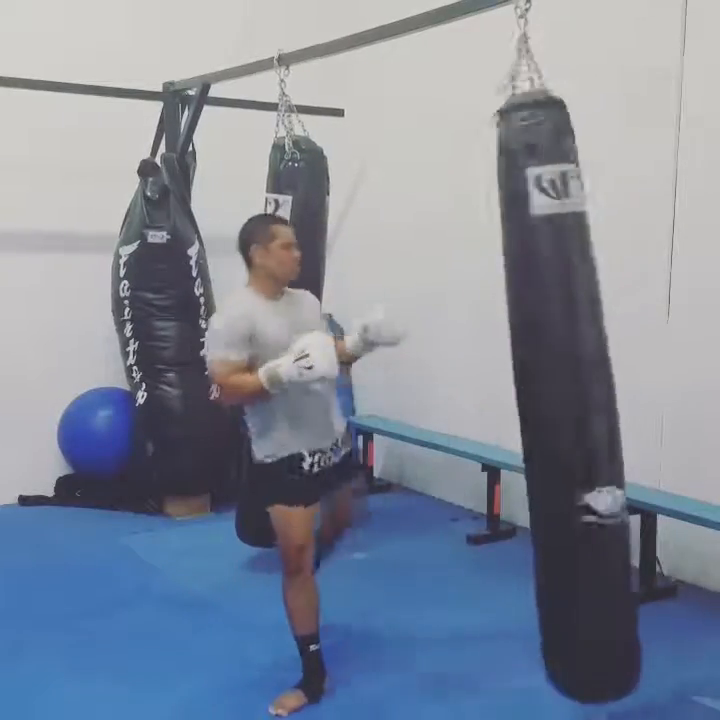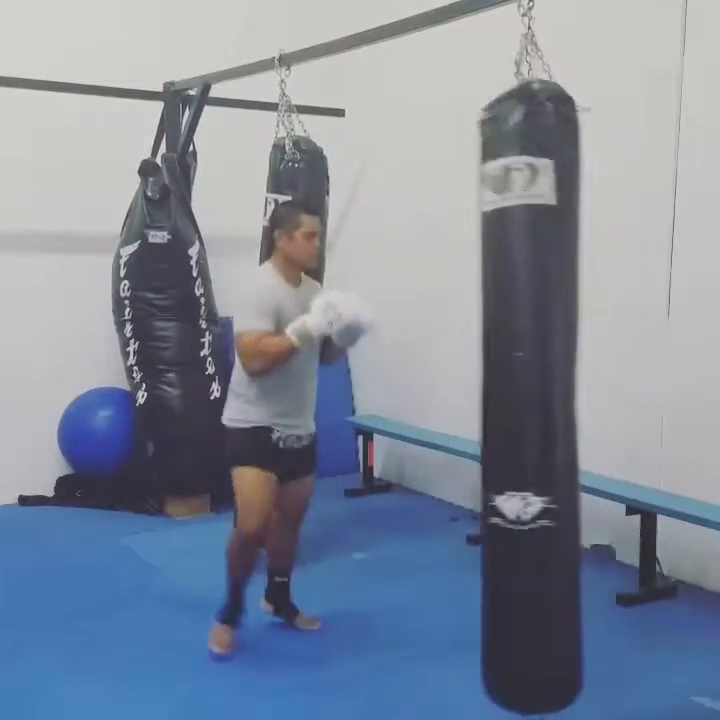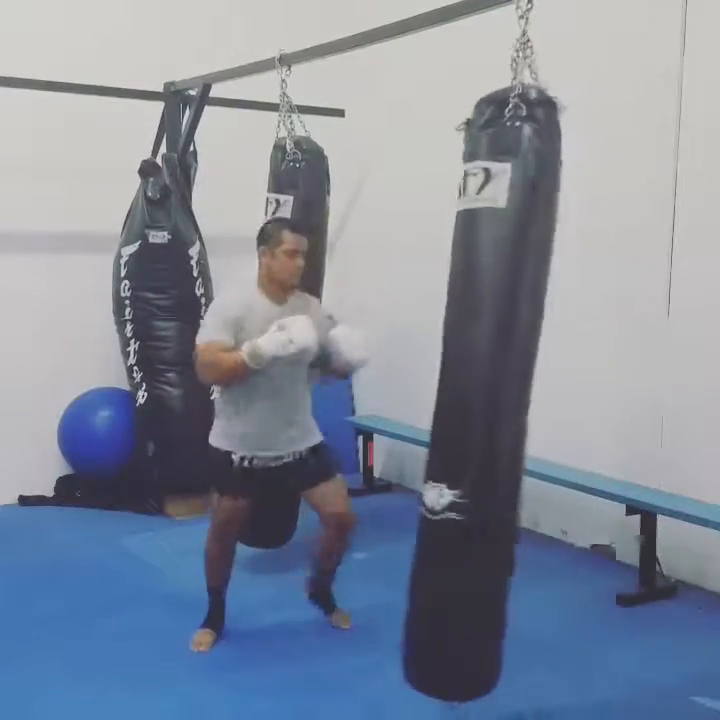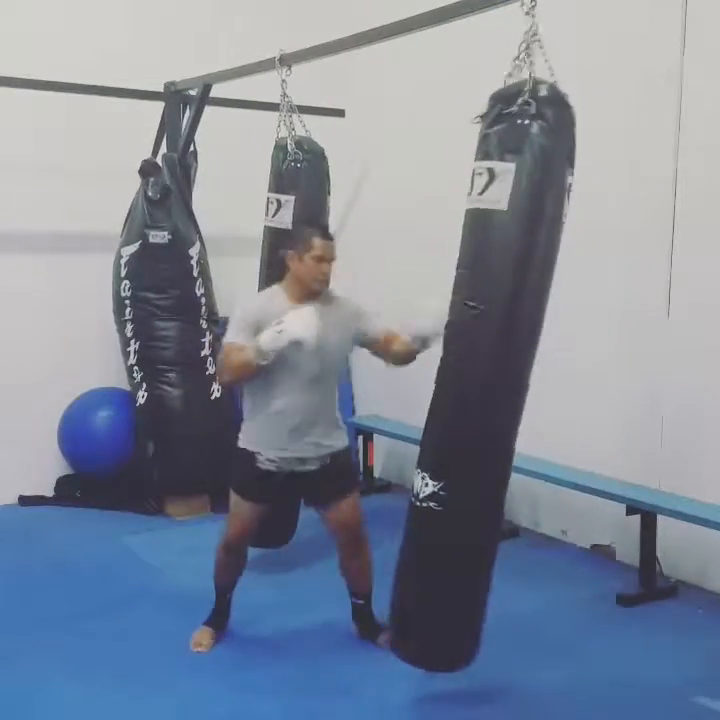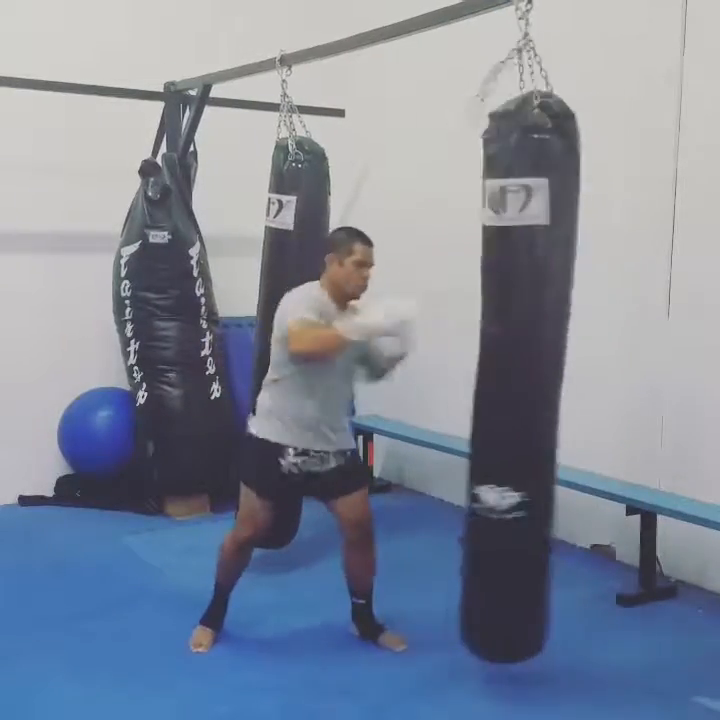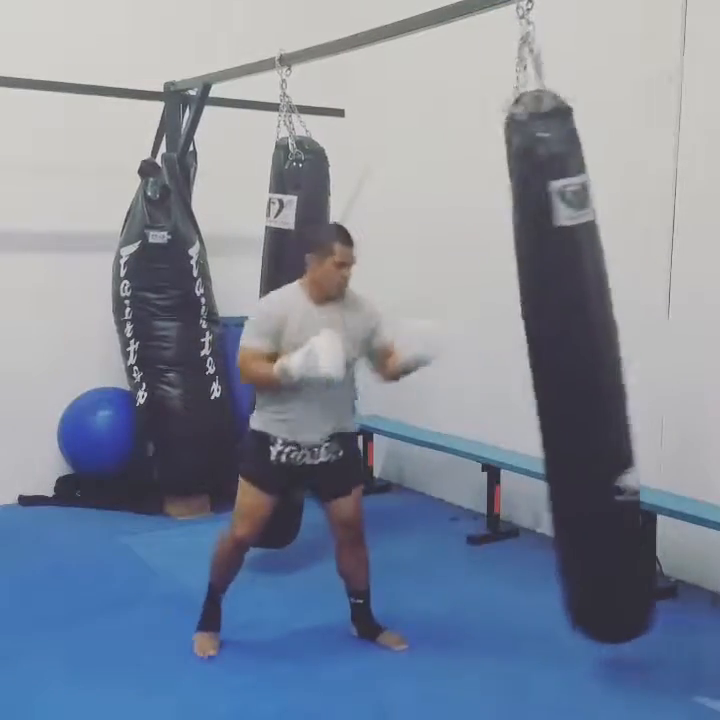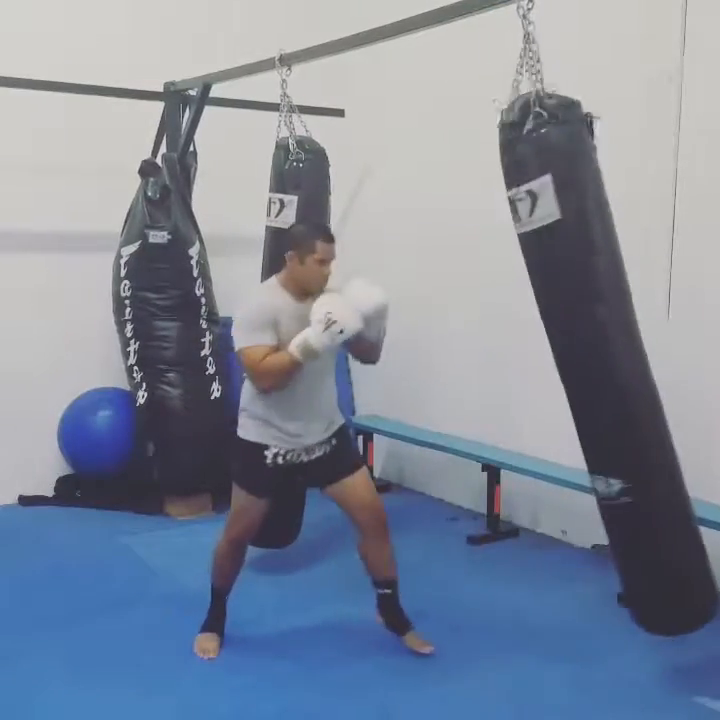
dt=0.3s
person 1, frame 1
left shoulder: (306, 302)
right shoulder: (234, 317)
right elbow: (229, 388)
left wrist: (363, 338)
right wrist: (279, 370)
left hip: (332, 437)
right hip: (283, 454)
left knee: (342, 521)
right knee: (297, 556)
left ankle: (301, 606)
right ankle: (313, 675)
person 1, frame 2
left shoulder: (312, 290)
right shoulder: (259, 291)
left elbow: (323, 353)
right elbow: (254, 359)
left wrist: (343, 333)
right wrist: (307, 326)
left hip: (299, 427)
right hip: (253, 427)
left knee: (291, 519)
right knee: (253, 525)
left ankle: (278, 598)
right ankle: (231, 610)
person 1, frame 3
left shoulder: (311, 309)
right shoulder: (230, 306)
left elbow: (334, 365)
right elbow: (209, 370)
left wrist: (348, 357)
right wrist: (267, 346)
left hip: (299, 441)
right hip: (238, 445)
left knee: (341, 517)
right knee: (225, 533)
left ankle: (320, 589)
right ankle: (215, 615)
person 1, frame 4
left shoulder: (342, 311)
right shoulder: (256, 310)
left elbow: (393, 349)
right elbow: (228, 372)
left wrist: (421, 338)
right wrist: (269, 345)
left hip: (325, 449)
right hip: (263, 449)
left knee: (352, 533)
right knee: (236, 538)
left ankle: (365, 619)
right ankle: (218, 616)
person 1, frame 5
left shoulder: (356, 313)
right shoulder: (304, 300)
left elbow: (374, 369)
right elbow: (303, 346)
left wrist: (391, 349)
right wrist: (364, 327)
left hip: (333, 445)
right hip: (277, 442)
left knee: (360, 529)
right knee: (248, 535)
left ankle: (365, 620)
right ankle: (214, 614)
person 1, frame 6
left shoulder: (359, 310)
right shoulder: (273, 307)
left elbow: (386, 366)
right elbow: (248, 373)
left wrist: (409, 360)
right wrist: (296, 366)
left hip: (334, 441)
right hip: (273, 439)
left knee: (351, 530)
right knee: (241, 535)
left ankle: (364, 620)
right ankle: (210, 618)
person 1, frame 7
left shoulder: (331, 298)
right shoulder: (258, 307)
left elbow: (367, 355)
right elbow: (264, 375)
left wrist: (372, 324)
right wrist: (314, 337)
left hip: (326, 434)
right hip: (267, 441)
left knee: (373, 515)
right knee: (239, 533)
left ankle: (392, 612)
right ankle: (214, 620)
